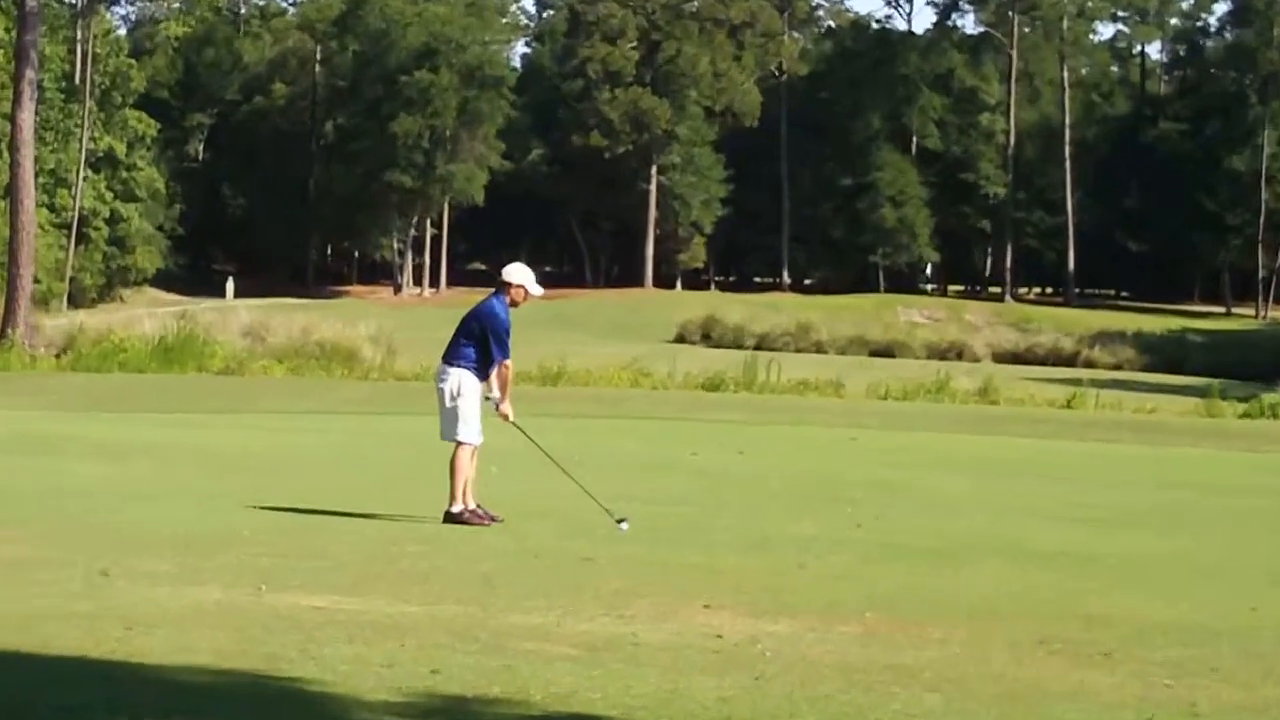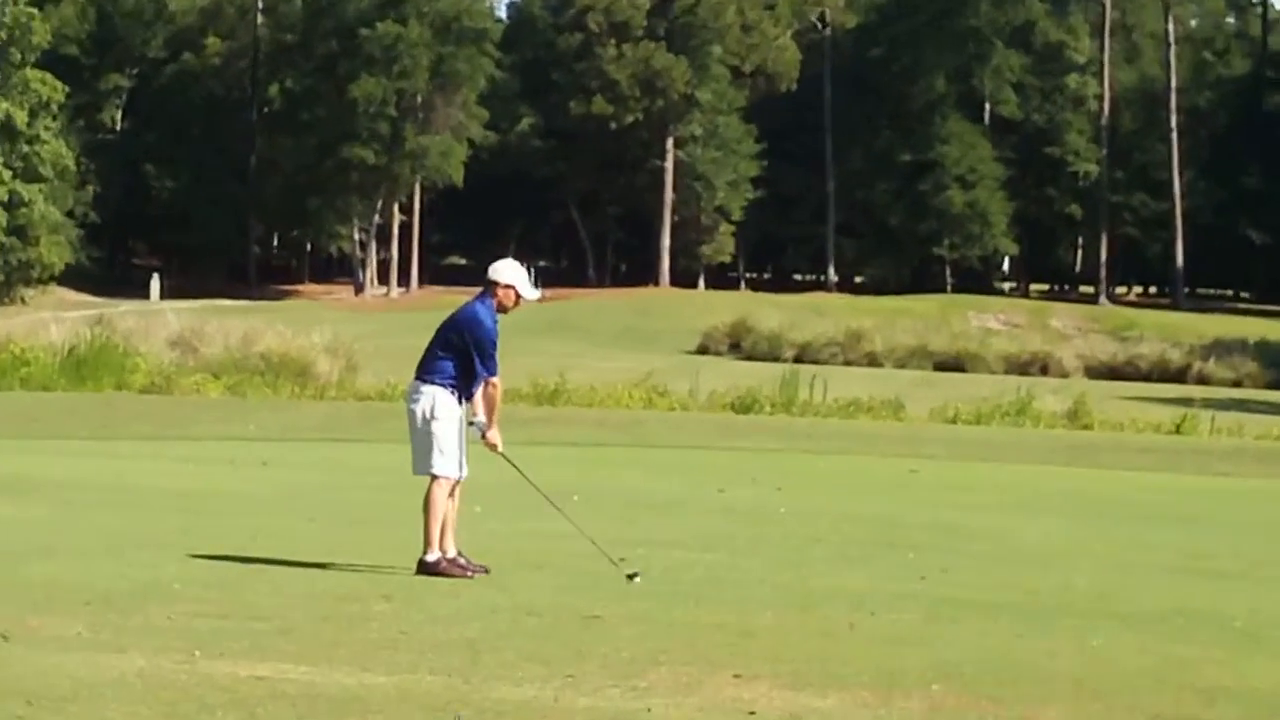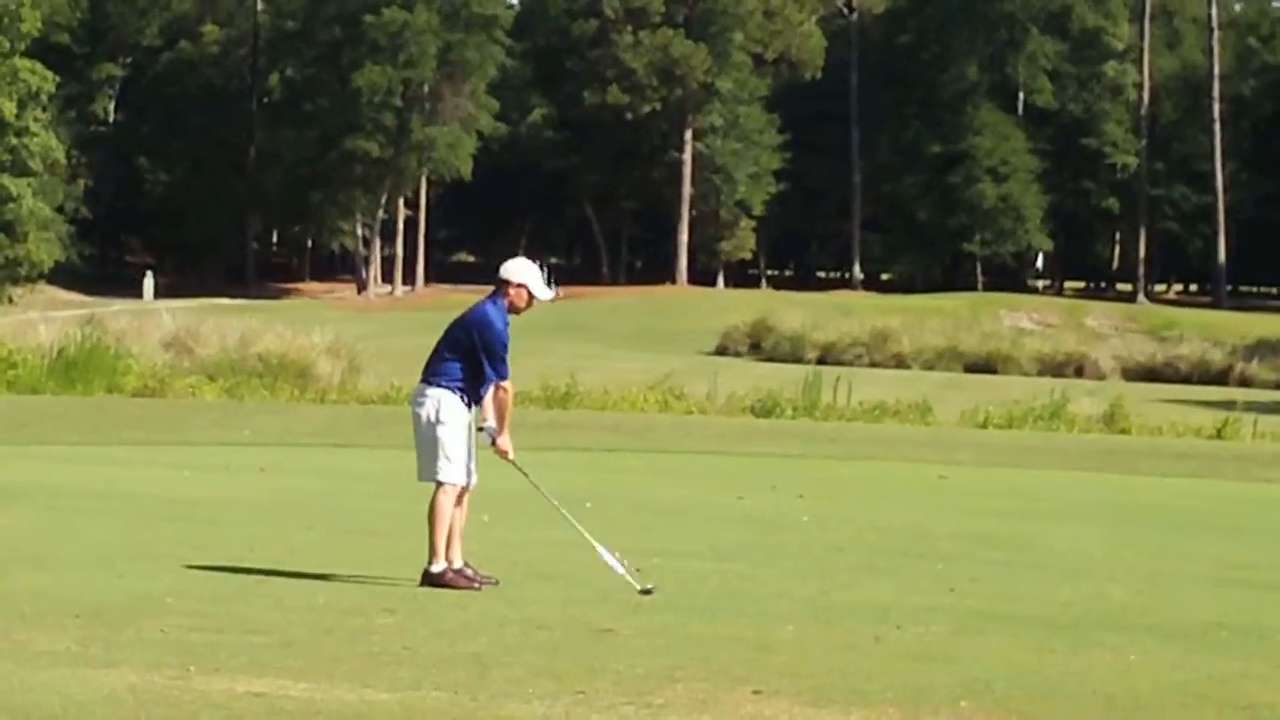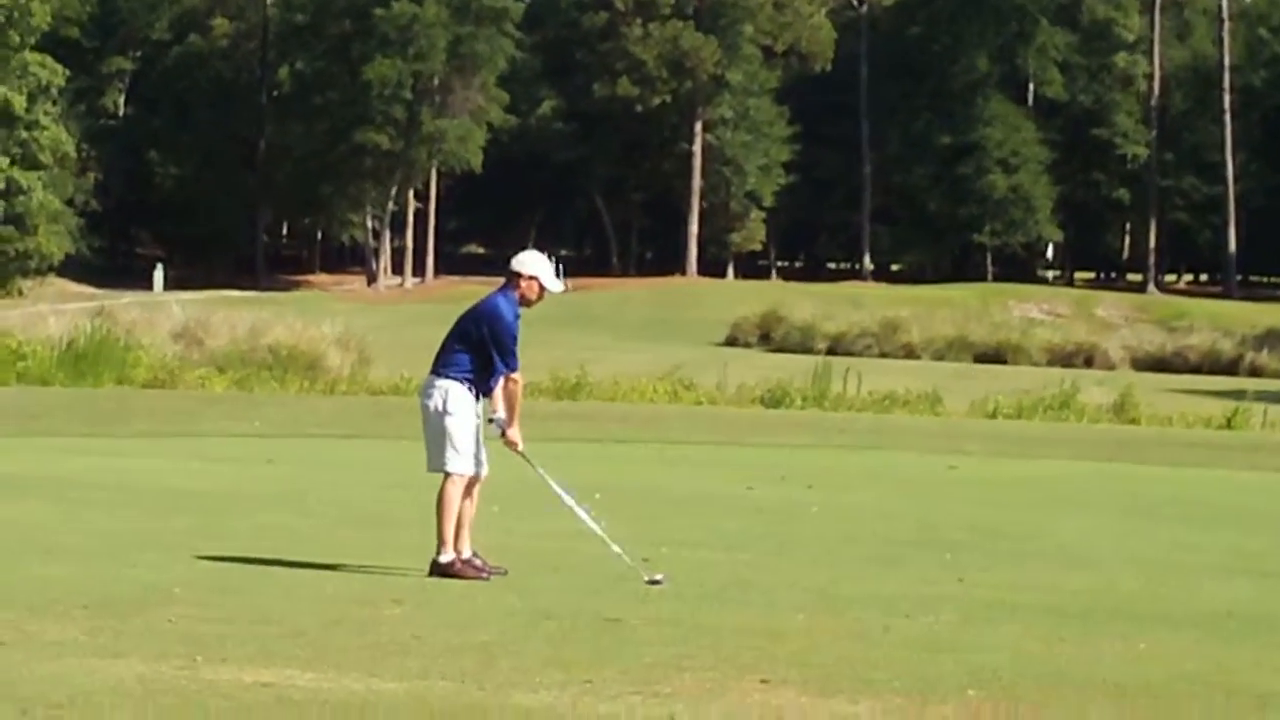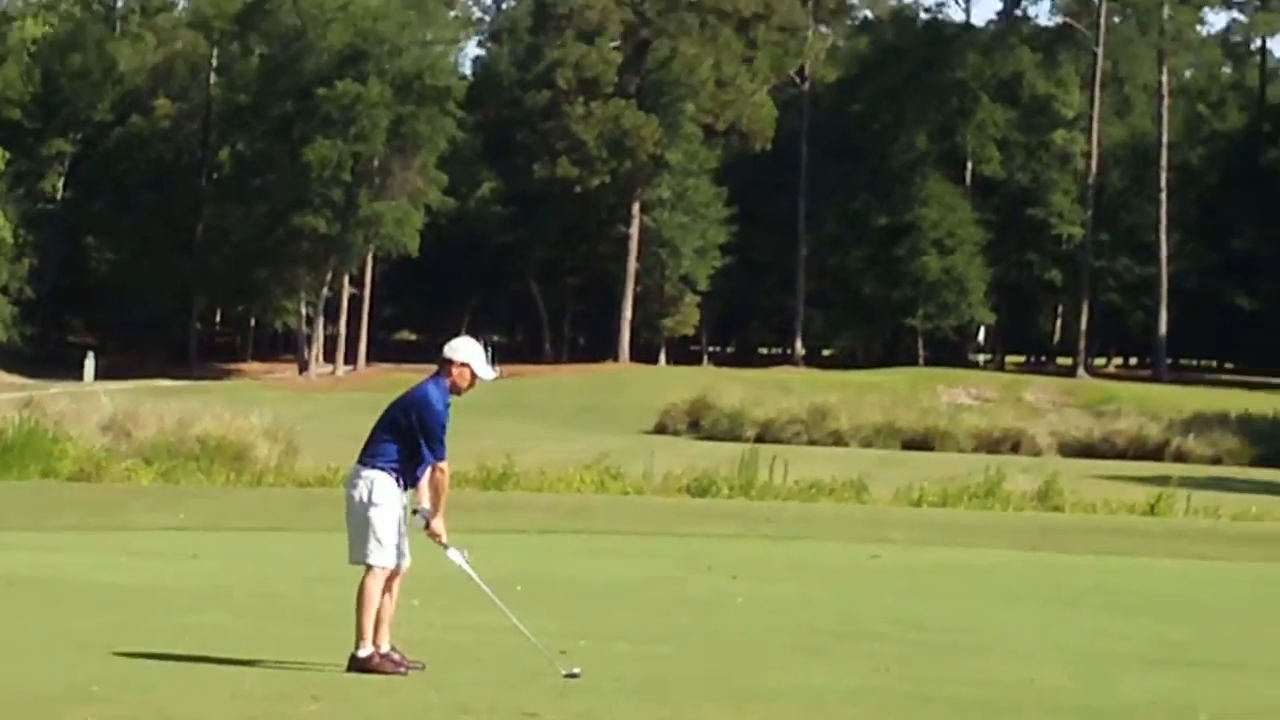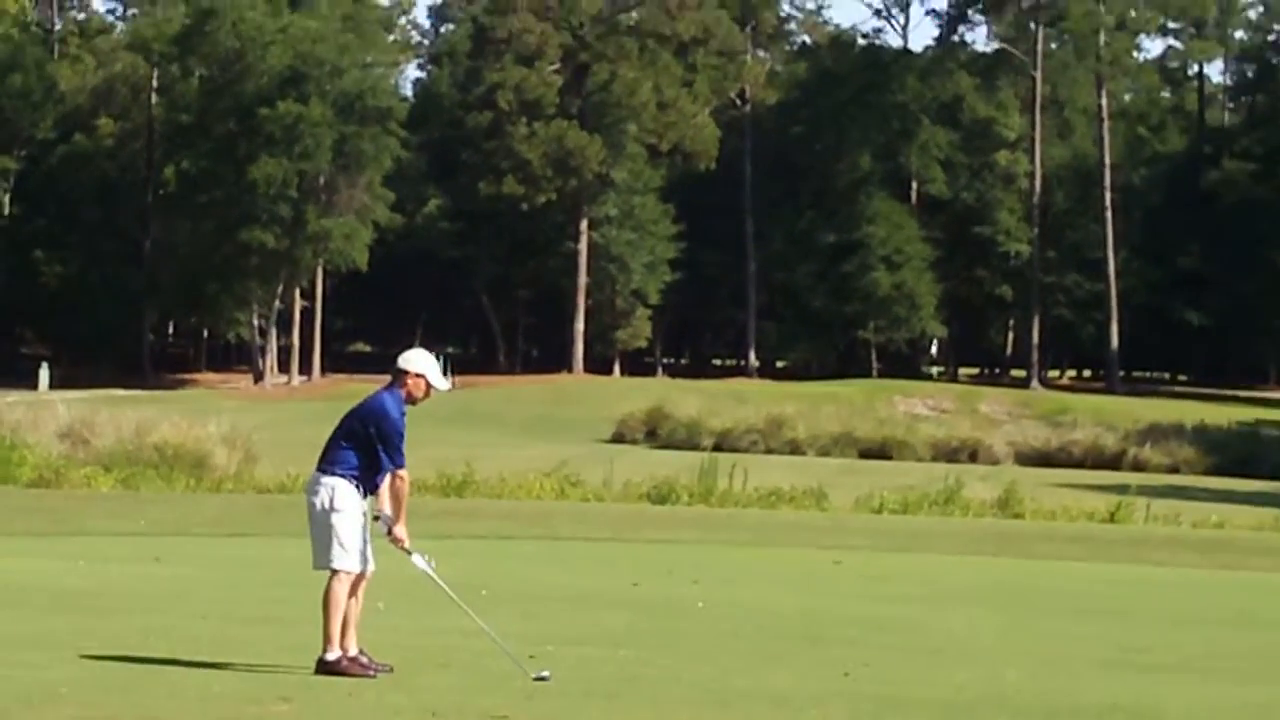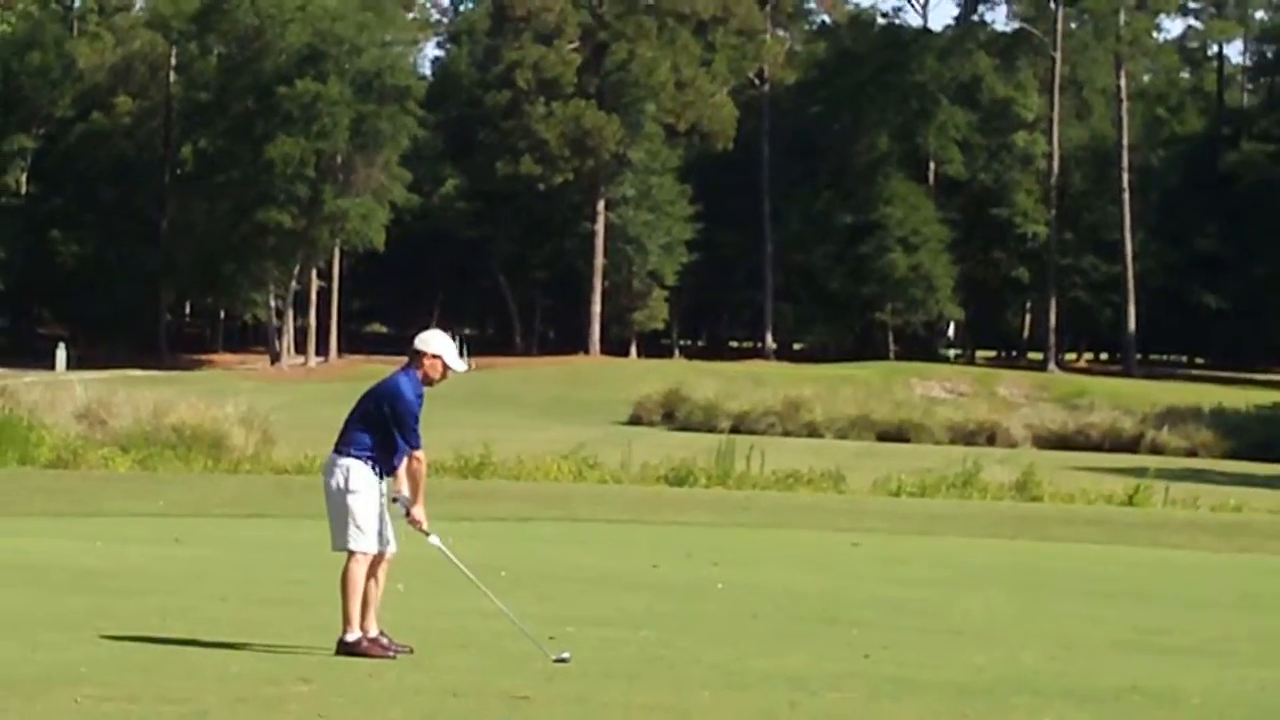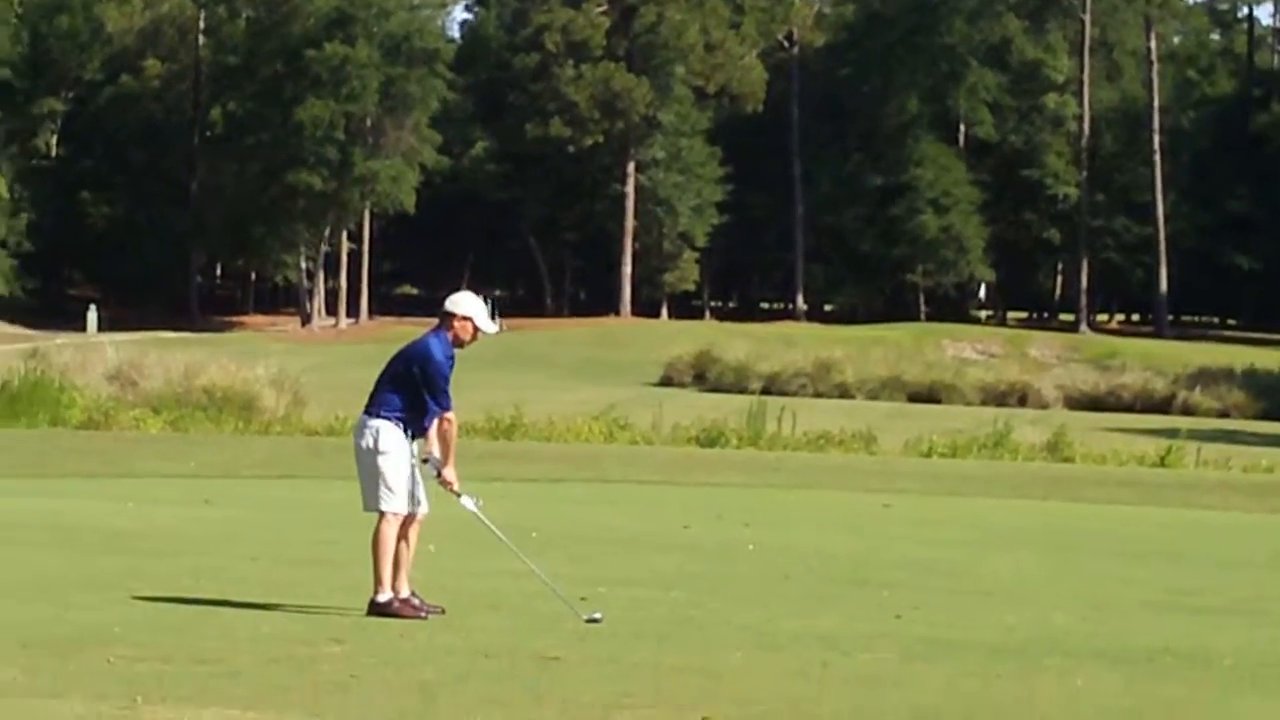
dt=0.2s
person 1, frame 1
left shoulder: (493, 307)
right shoulder: (496, 313)
left elbow: (492, 357)
right elbow: (504, 363)
left wrist: (494, 392)
right wrist: (505, 400)
left hip: (466, 377)
right hip: (460, 377)
left knee: (473, 443)
right knee: (465, 442)
left ankle: (469, 505)
right ankle: (456, 508)
person 1, frame 2
left shoulder: (478, 314)
right shoulder: (480, 319)
left elbow: (477, 375)
right elbow: (492, 382)
left wrist: (480, 417)
right wrist: (493, 427)
left hip: (446, 398)
right hip: (436, 397)
left knee: (455, 477)
right knee: (443, 476)
left ankle: (449, 552)
right ankle: (431, 556)
person 1, frame 3
left shoulder: (489, 315)
right shoulder: (490, 320)
left elbow: (487, 378)
right elbow: (503, 386)
left wrist: (490, 422)
right wrist: (504, 433)
left hip: (454, 403)
right hip: (442, 401)
left knee: (464, 484)
right knee: (449, 483)
person 1, frame 4
left shoulder: (501, 307)
right shoulder: (500, 312)
left elbow: (497, 371)
right elbow: (513, 377)
left wrist: (500, 414)
right wrist: (513, 425)
left hip: (464, 395)
right hip: (451, 393)
left knee: (474, 475)
right knee: (457, 474)
person 1, frame 5
left shoulder: (430, 396)
right shoulder: (431, 400)
left elbow: (424, 461)
right elbow: (440, 467)
left wrist: (424, 506)
right wrist: (438, 516)
left hip: (389, 486)
right hip: (377, 484)
left knee: (397, 567)
right knee: (379, 566)
person 1, frame 6
left shoulder: (388, 406)
right shoulder: (387, 409)
left elbow: (384, 468)
right elbow: (400, 475)
left wrist: (385, 511)
right wrist: (400, 523)
left hip: (350, 492)
right hip: (337, 490)
left knee: (361, 572)
right knee: (344, 571)
left ankle: (350, 650)
right ankle: (331, 655)
person 1, frame 7
left shoulder: (407, 388)
right shoulder: (401, 390)
left elbow: (401, 449)
right elbow: (416, 456)
left wrist: (403, 492)
right wrist: (417, 504)
left hip: (369, 474)
right hip: (354, 471)
left knee: (382, 553)
right knee: (362, 552)
left ankle: (370, 631)
right ankle: (351, 636)
person 1, frame 8
left shoulder: (438, 350)
right shoulder: (432, 352)
left elbow: (432, 411)
right elbow: (447, 418)
left wrist: (435, 454)
right wrist: (449, 466)
left hip: (400, 436)
right hip: (384, 433)
left knee: (414, 513)
right knee: (393, 513)
left ankle: (402, 592)
right ankle: (383, 596)
